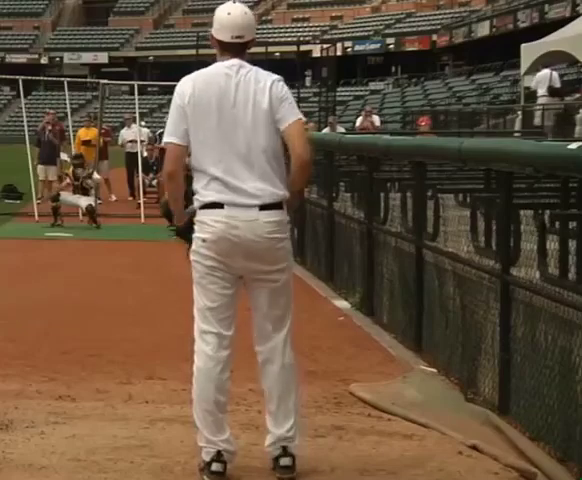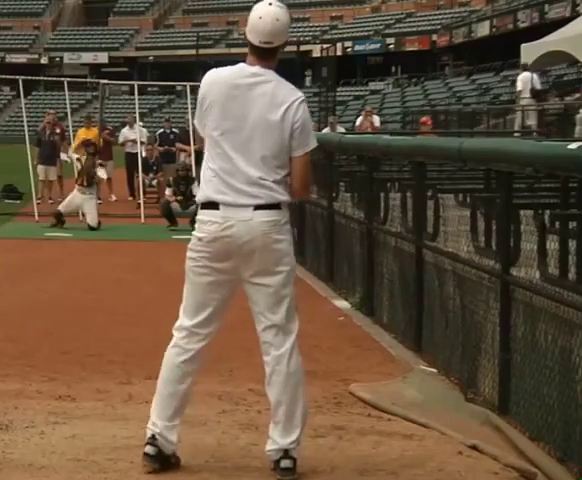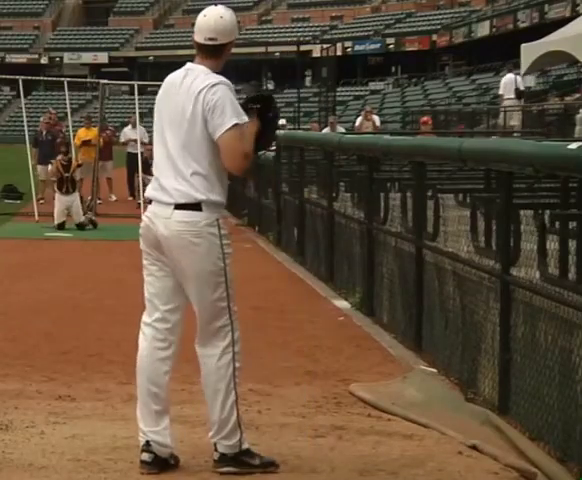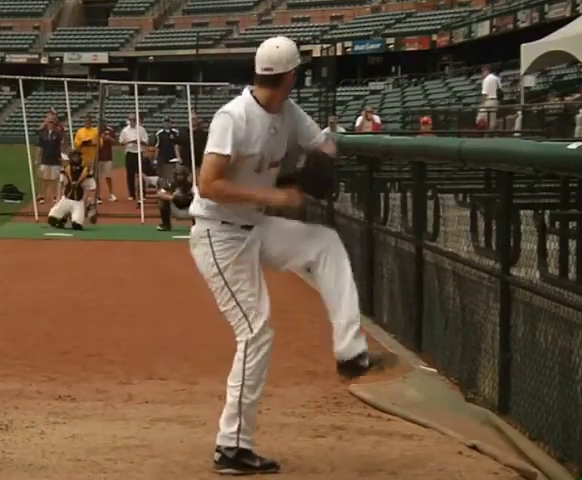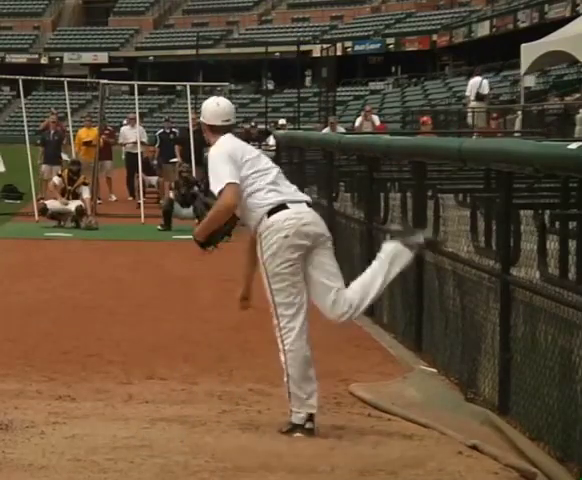
dt=1s
person 1, frame 1
left shoulder: (189, 86)
right shoulder: (271, 84)
left elbow: (172, 169)
right elbow: (302, 156)
left wrist: (180, 218)
right wrist: (290, 196)
left hip: (214, 223)
right hip: (268, 222)
left knee: (212, 341)
right knee: (274, 339)
person 1, frame 2
left shoulder: (211, 82)
right shoulder: (291, 100)
right elbow: (299, 187)
left hip: (214, 222)
right hip: (267, 225)
left knee: (190, 332)
right knee: (280, 341)
left ankle: (159, 438)
person 1, frame 3
left shoulder: (170, 83)
right shoulder: (216, 88)
right elbow: (236, 162)
left wrist: (238, 127)
right wrist: (252, 127)
left hip: (156, 216)
right hip: (196, 221)
left knee: (157, 331)
right knee: (218, 336)
person 1, frame 4
left shoulder: (289, 113)
right shoulder: (233, 117)
left elbow: (324, 145)
right elbow: (208, 185)
right wrist: (271, 196)
left hip: (253, 228)
right hip: (218, 237)
left knee: (326, 243)
right knee: (256, 334)
left ankle: (350, 351)
right ankle: (232, 447)
person 1, frame 5
left shoulder: (220, 151)
right shoulder: (247, 150)
left elbow: (229, 201)
left wrist: (203, 230)
left hip: (279, 227)
right hip: (308, 219)
left knee: (289, 324)
right knee: (342, 305)
left ankle: (303, 417)
right ankle: (398, 249)
